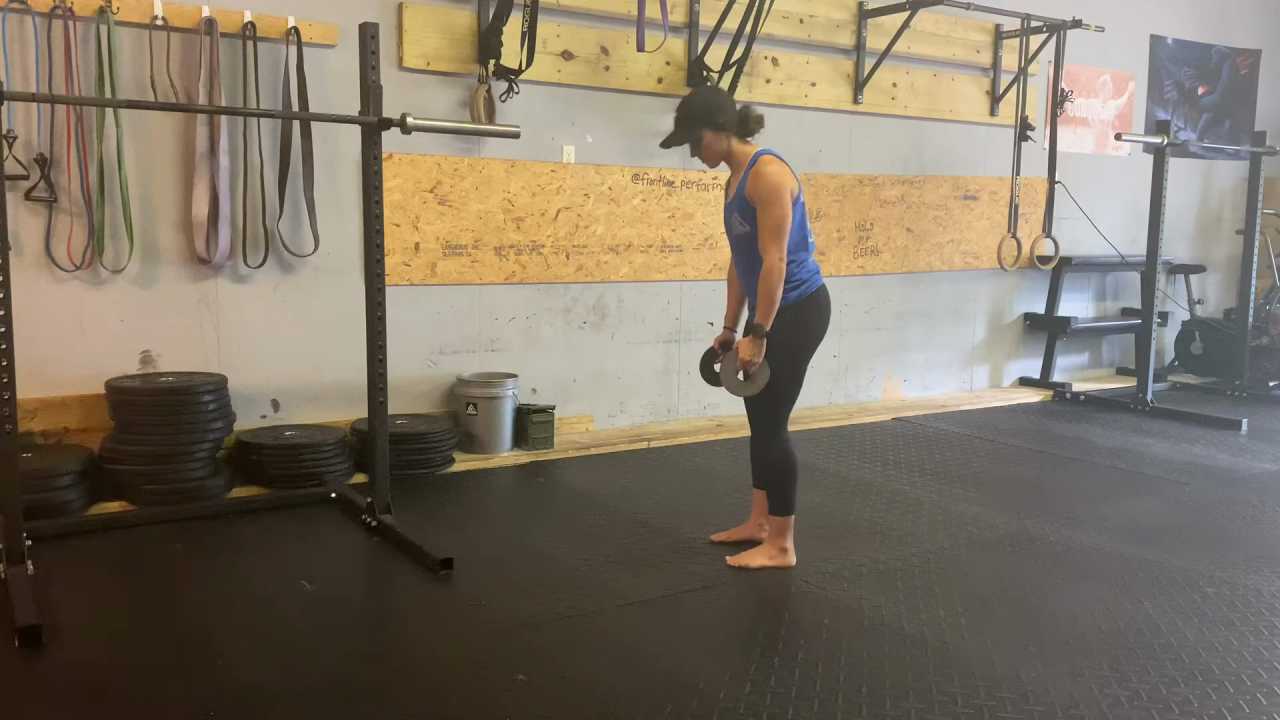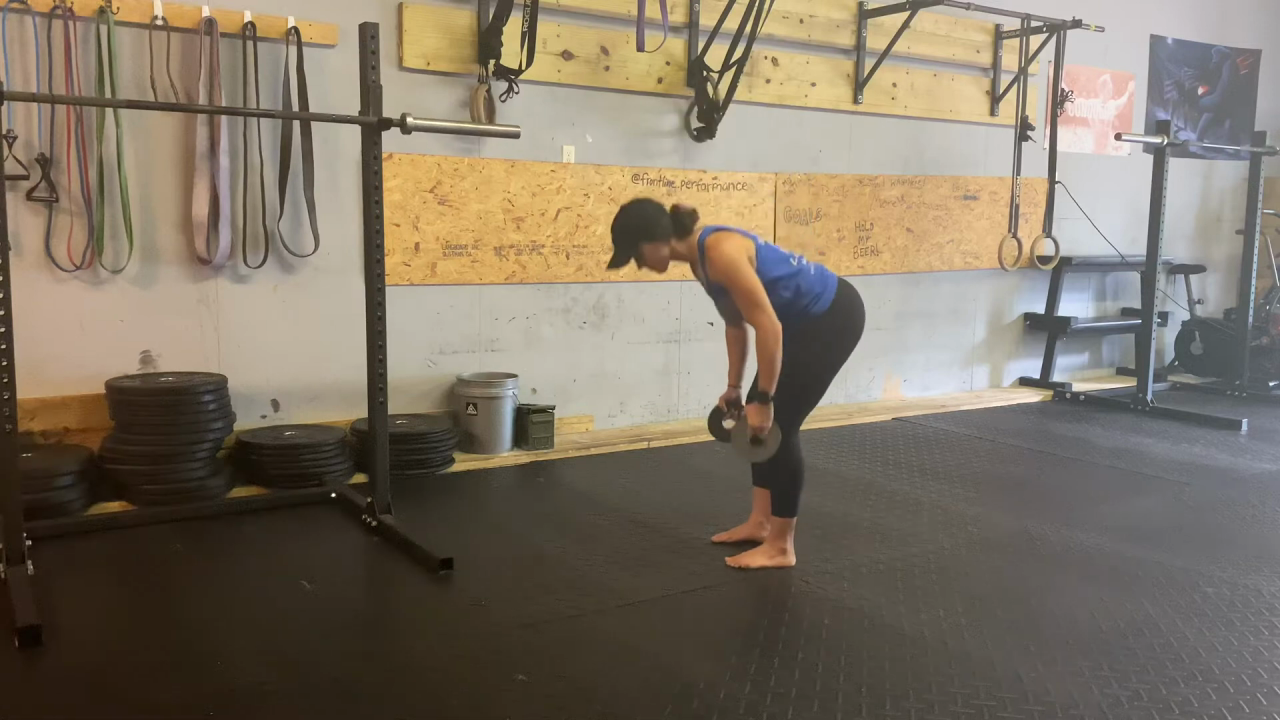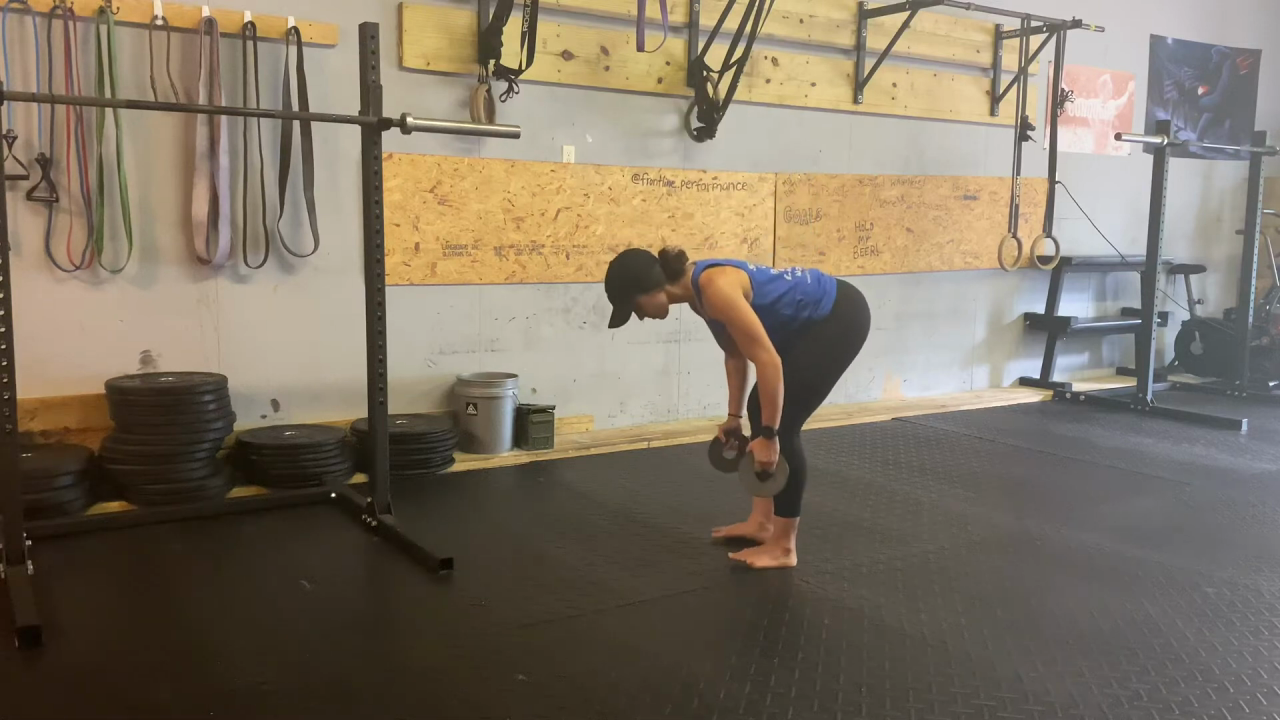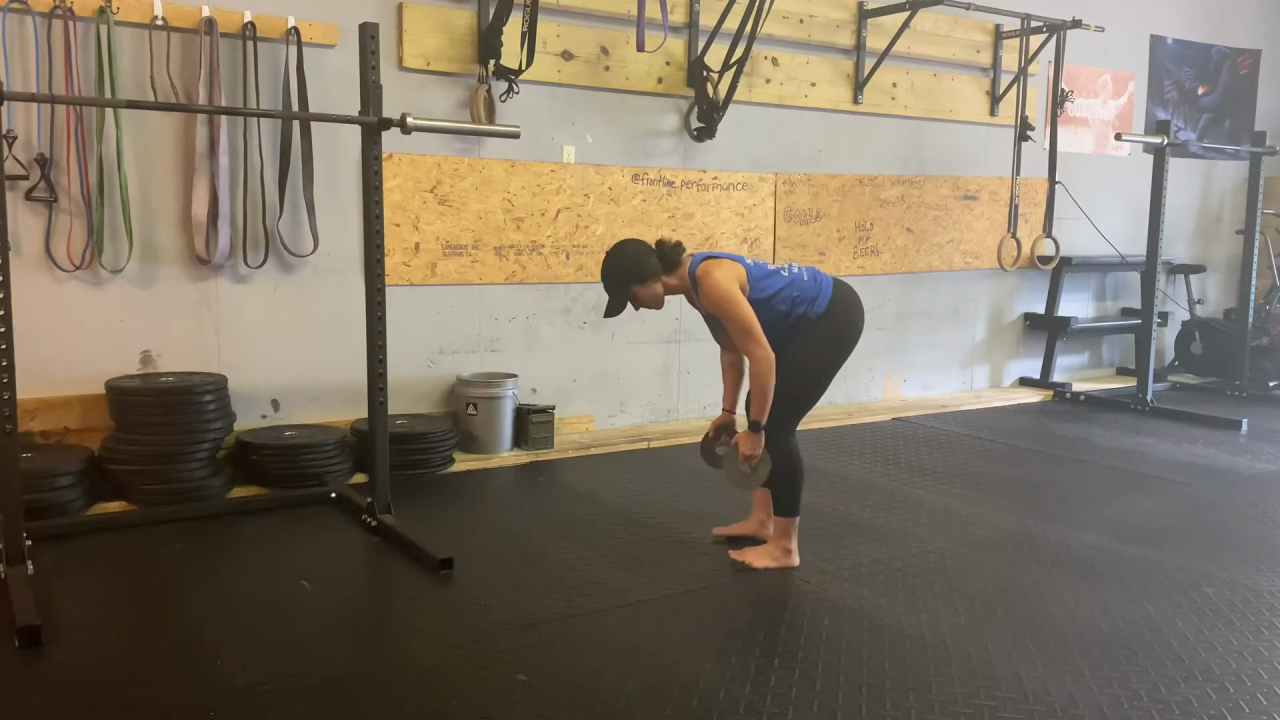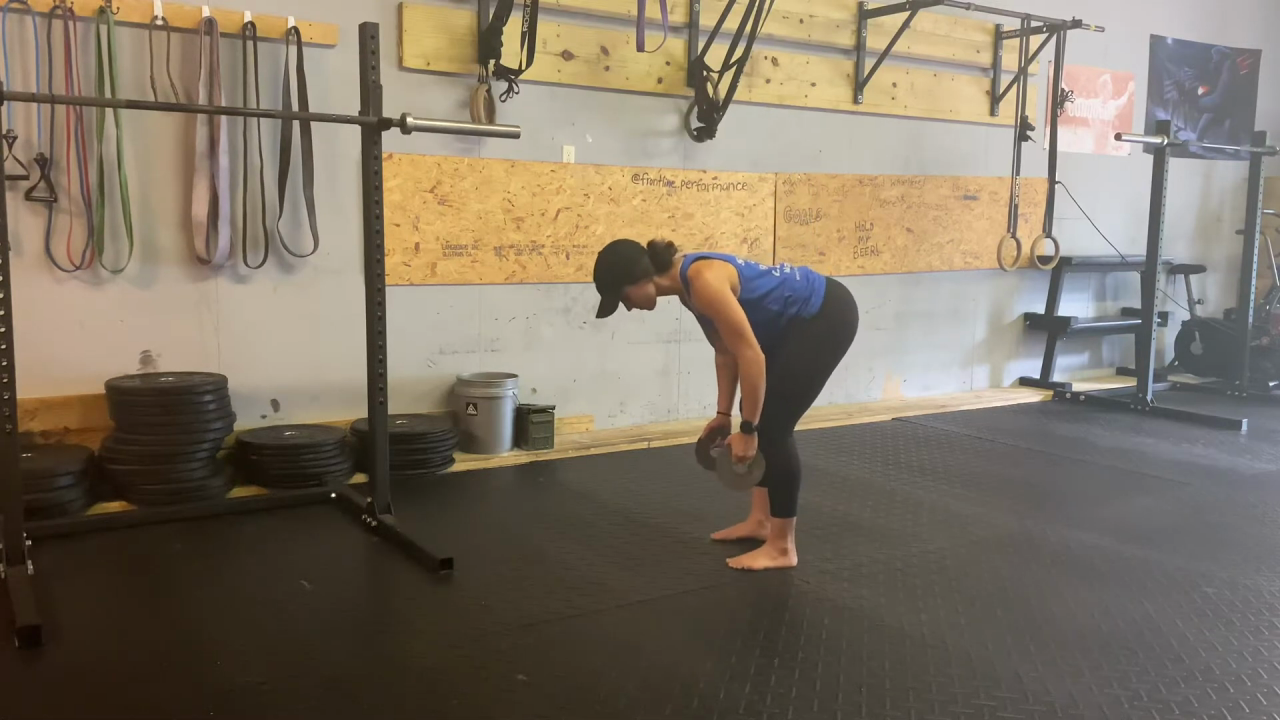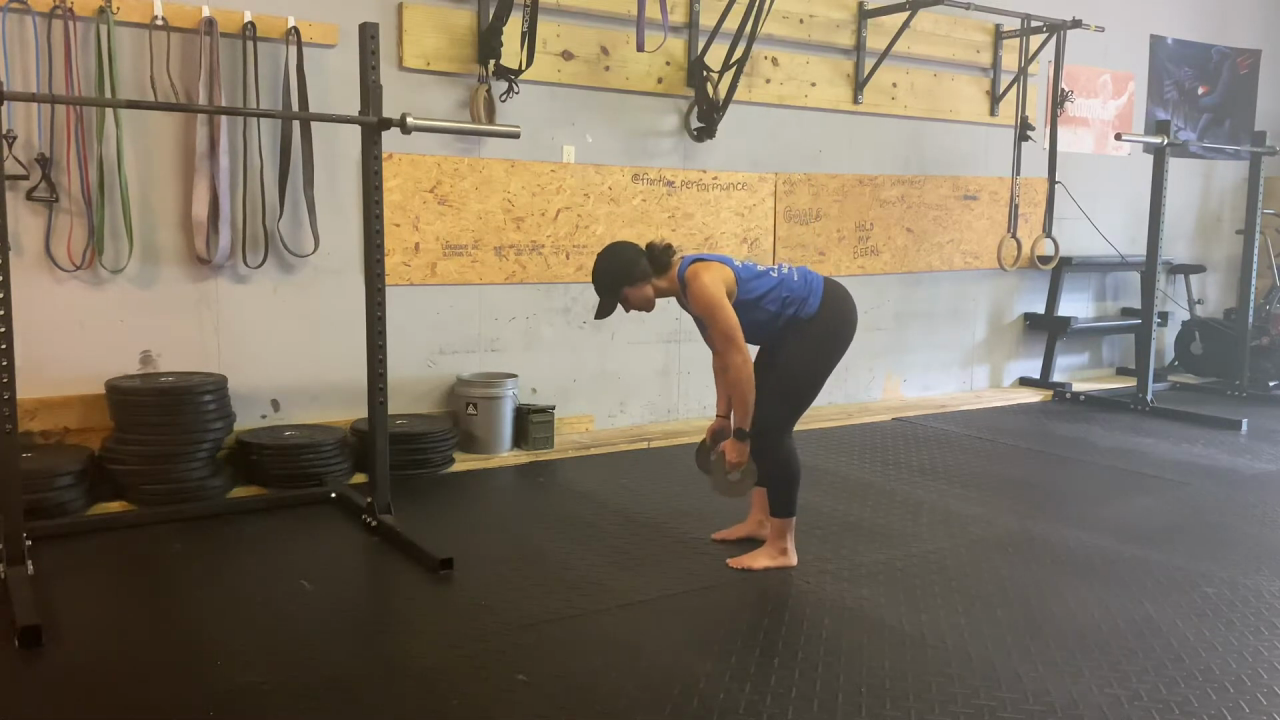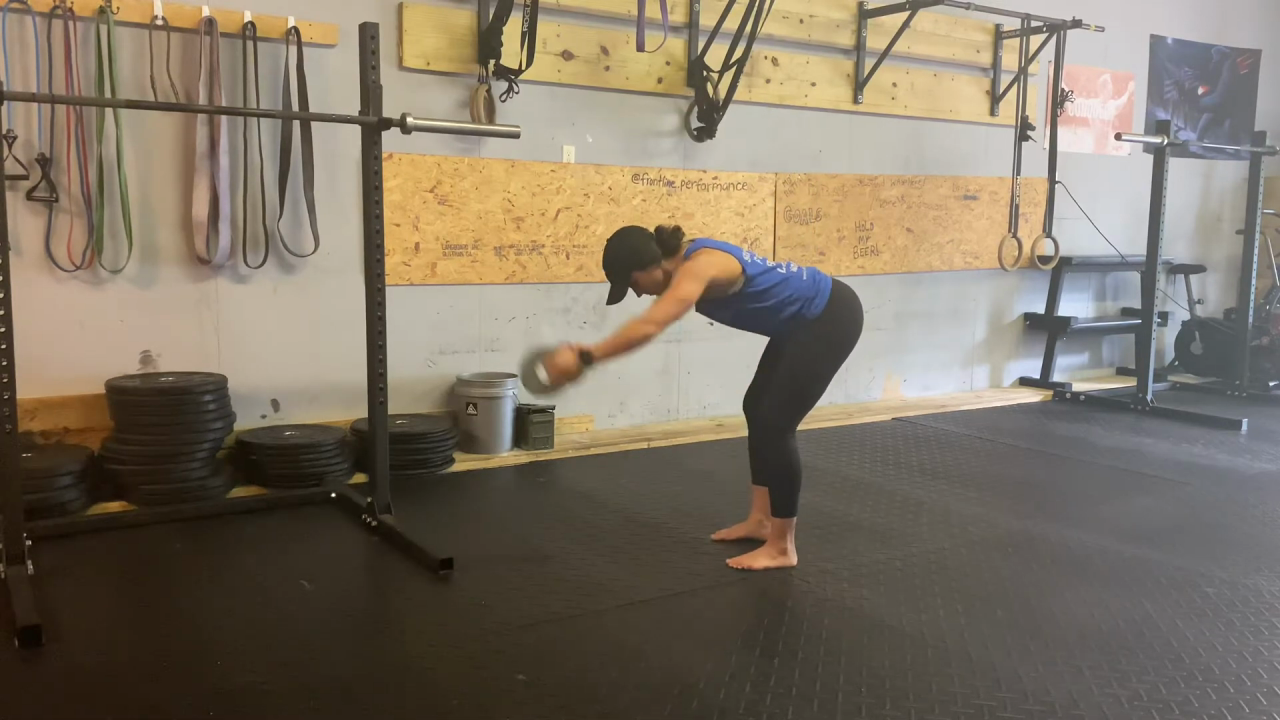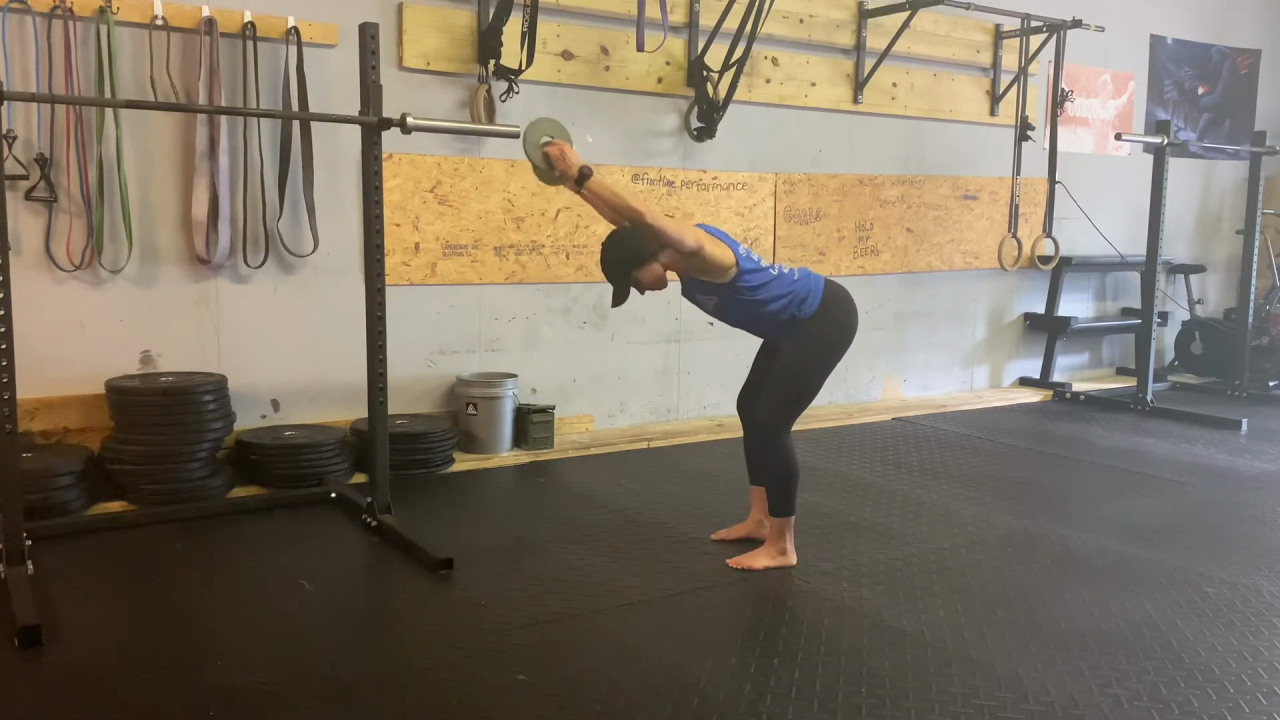
dt=0.4s
person 1, frame 1
left shoulder: (768, 173)
right shoulder: (735, 179)
left elbow: (775, 262)
left wrist: (757, 335)
right wrist: (730, 327)
left hip: (797, 310)
right hip: (770, 311)
left knee: (770, 423)
right knee: (760, 420)
left ankle: (781, 545)
right ankle: (759, 522)
person 1, frame 2
left shoulder: (720, 252)
right shoulder: (698, 257)
left elbow: (769, 328)
right elbow: (735, 323)
left wrist: (764, 400)
right wrist: (734, 386)
left hip: (833, 317)
right hip: (807, 319)
left knee: (778, 424)
right knee: (760, 429)
left ankle: (781, 546)
right ankle: (759, 521)
person 1, frame 3
left shoulder: (715, 289)
right shoulder: (696, 288)
left elbow: (768, 361)
right elbow: (735, 353)
left wrist: (769, 435)
right wrist: (734, 415)
left hip: (840, 316)
right hip: (816, 319)
left knee: (782, 424)
right knee: (762, 410)
left ankle: (783, 546)
right ankle: (761, 521)
person 1, frame 4
left shoulder: (711, 281)
right shoulder: (692, 281)
left elbow: (762, 356)
right elbow: (732, 348)
left wrist: (755, 429)
right wrist: (728, 411)
left hip: (833, 316)
right hip: (808, 317)
left knee: (776, 424)
right knee: (761, 412)
left ankle: (784, 546)
right ankle: (762, 520)
person 1, frame 5
left shoulder: (703, 282)
right shoulder: (686, 281)
left elbow: (752, 356)
right elbow: (726, 350)
left wrist: (748, 430)
right wrist: (724, 413)
left hip: (827, 316)
right hip: (802, 318)
left knee: (773, 424)
right knee: (758, 416)
left ankle: (782, 547)
right ankle: (760, 520)
person 1, frame 6
left shoulder: (699, 284)
right shoulder: (683, 281)
left elbow: (740, 363)
right elbow: (723, 353)
left wrist: (739, 436)
right wrist: (723, 417)
left hip: (826, 316)
right hip: (799, 319)
left knee: (771, 424)
right knee: (755, 417)
left ankle: (781, 546)
right ankle: (760, 519)
person 1, frame 7
left shoulder: (699, 267)
right shoulder: (684, 262)
left elbow: (649, 326)
right elbow: (650, 324)
left wrist: (584, 357)
right wrist: (588, 353)
left hip: (831, 318)
right hip: (801, 318)
left knee: (774, 424)
right knee: (757, 408)
left ankle: (782, 547)
right ankle: (760, 519)
person 1, frame 8
left shoulder: (698, 251)
right shoulder: (681, 249)
left elbow: (643, 216)
right elbow: (626, 221)
left wrist: (579, 173)
right wrist: (573, 180)
left hip: (826, 318)
right hip: (797, 322)
left knee: (770, 424)
right knee: (751, 410)
left ankle: (781, 546)
right ankle: (760, 519)
